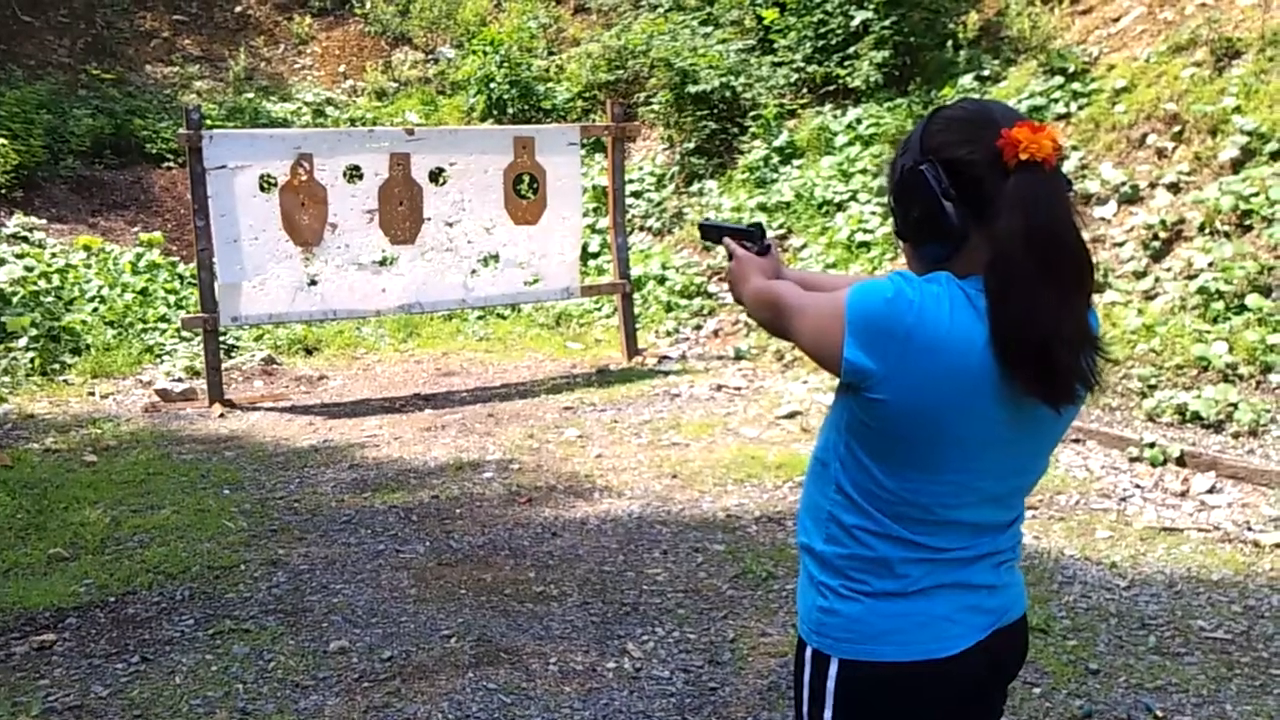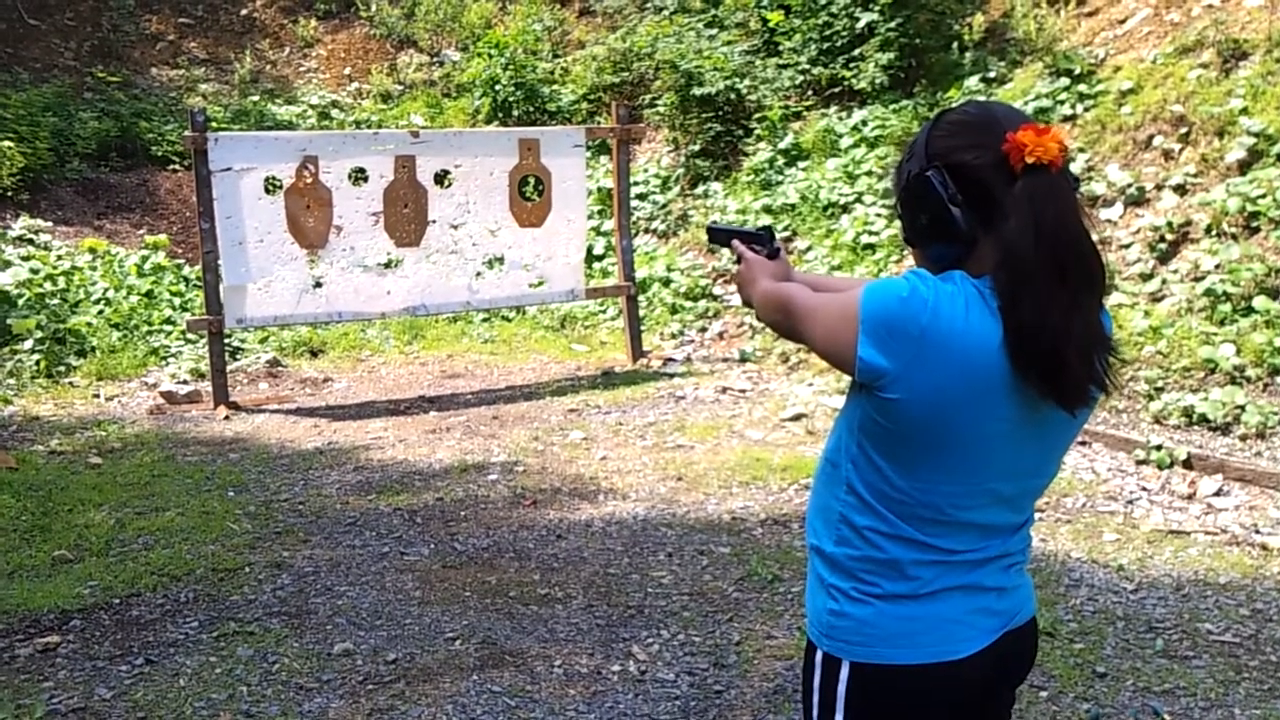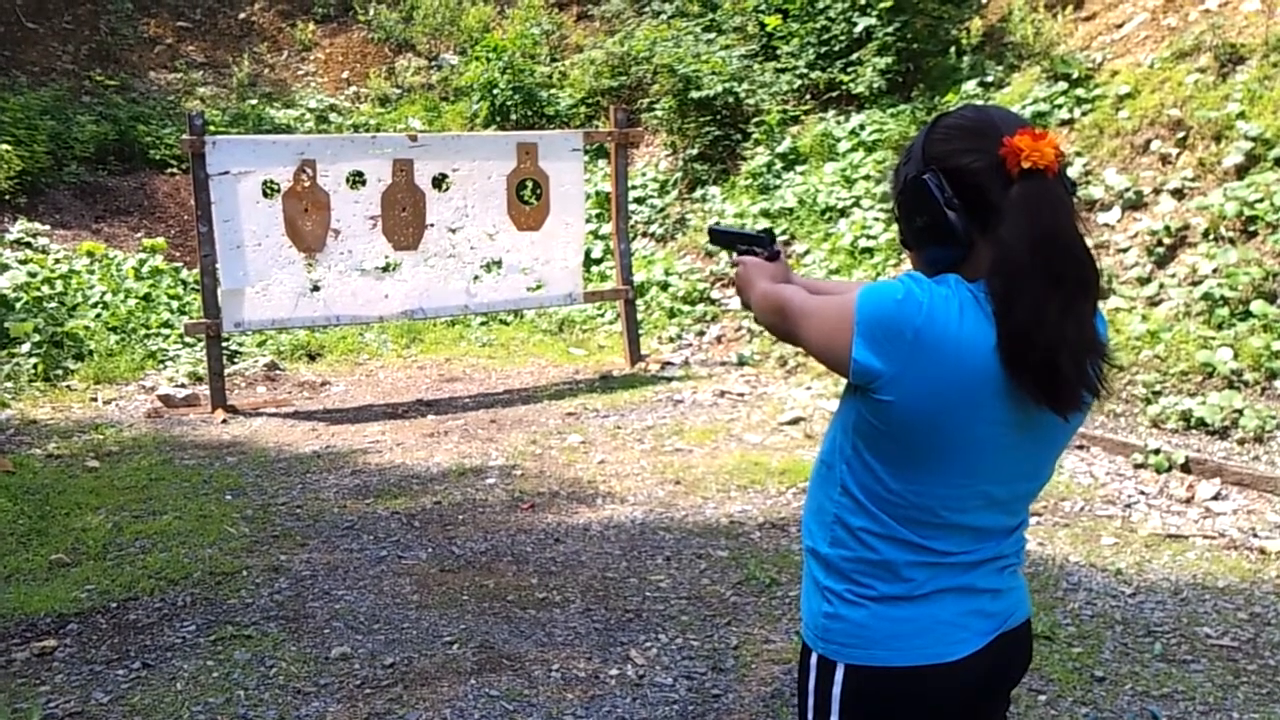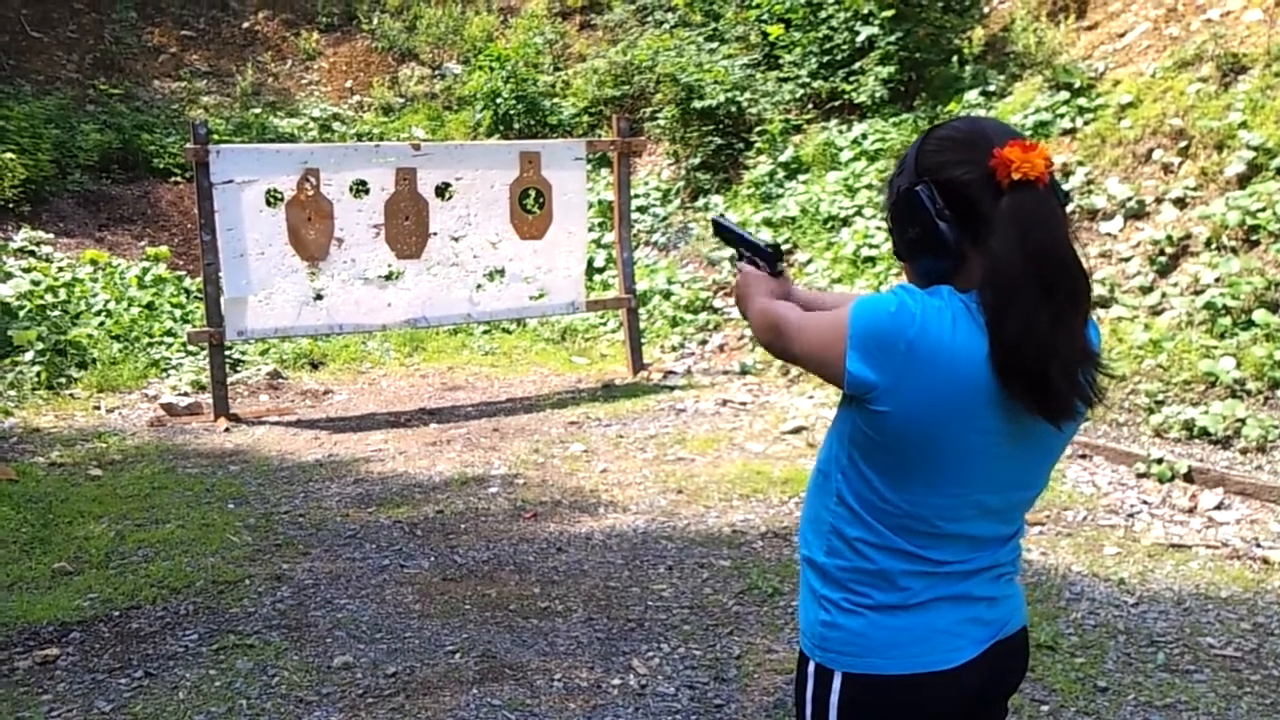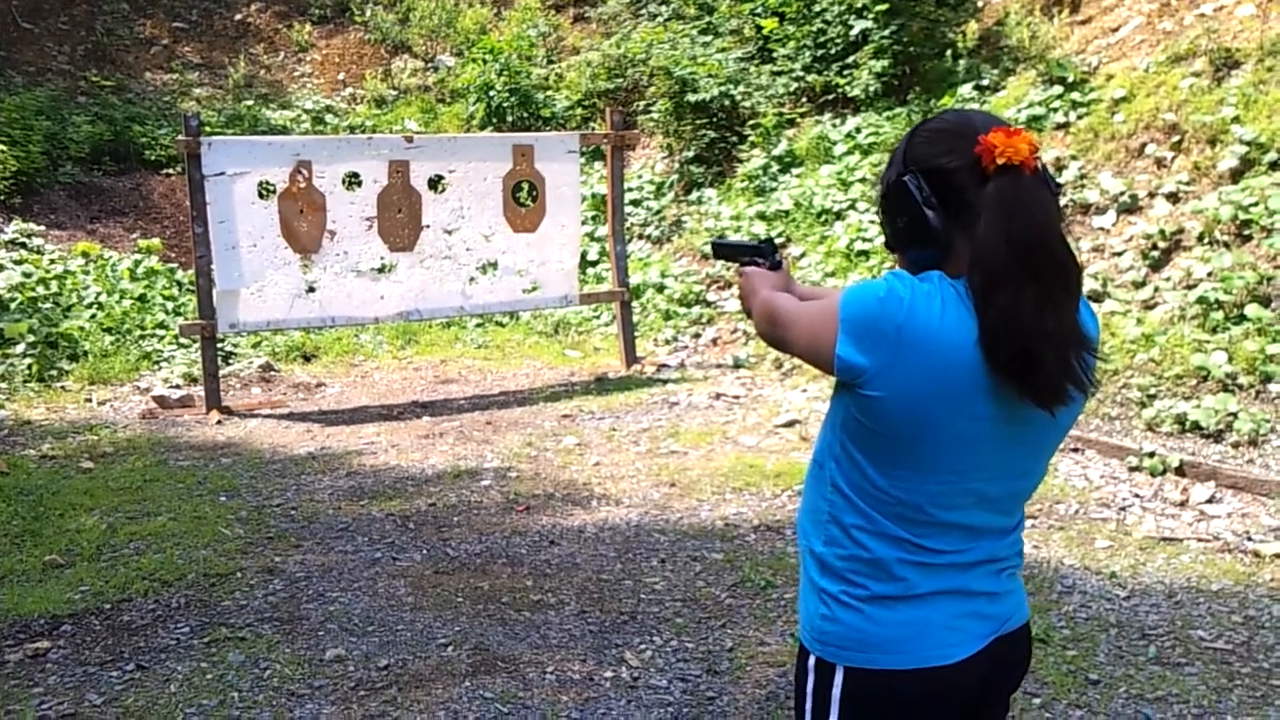
dt=1s
person 1, frame 1
left shoulder: (900, 321)
right shoulder: (1067, 321)
left elbow: (783, 310)
left wrist: (755, 280)
right wrist: (787, 272)
left hip: (873, 650)
right hip: (993, 631)
person 1, frame 2
left shoulder: (916, 320)
right shoulder: (1081, 326)
left elbow: (790, 311)
left wrist: (763, 282)
right wrist: (793, 274)
left hip: (881, 653)
right hip: (1002, 635)
person 1, frame 3
left shoulder: (909, 322)
right shoulder: (1077, 329)
left elbow: (785, 313)
left wrist: (761, 283)
right wrist: (791, 276)
left hip: (875, 656)
right hip: (995, 638)
person 1, frame 4
left shoulder: (903, 335)
right shoulder: (1071, 337)
left elbow: (781, 333)
left wrist: (761, 298)
right wrist: (792, 291)
left hip: (873, 665)
right hip: (992, 645)
person 1, frame 5
left shoulder: (894, 317)
right shoulder: (1072, 328)
left elbow: (778, 321)
left wrist: (764, 289)
right wrist: (797, 287)
left hip: (874, 659)
right hip: (995, 639)
